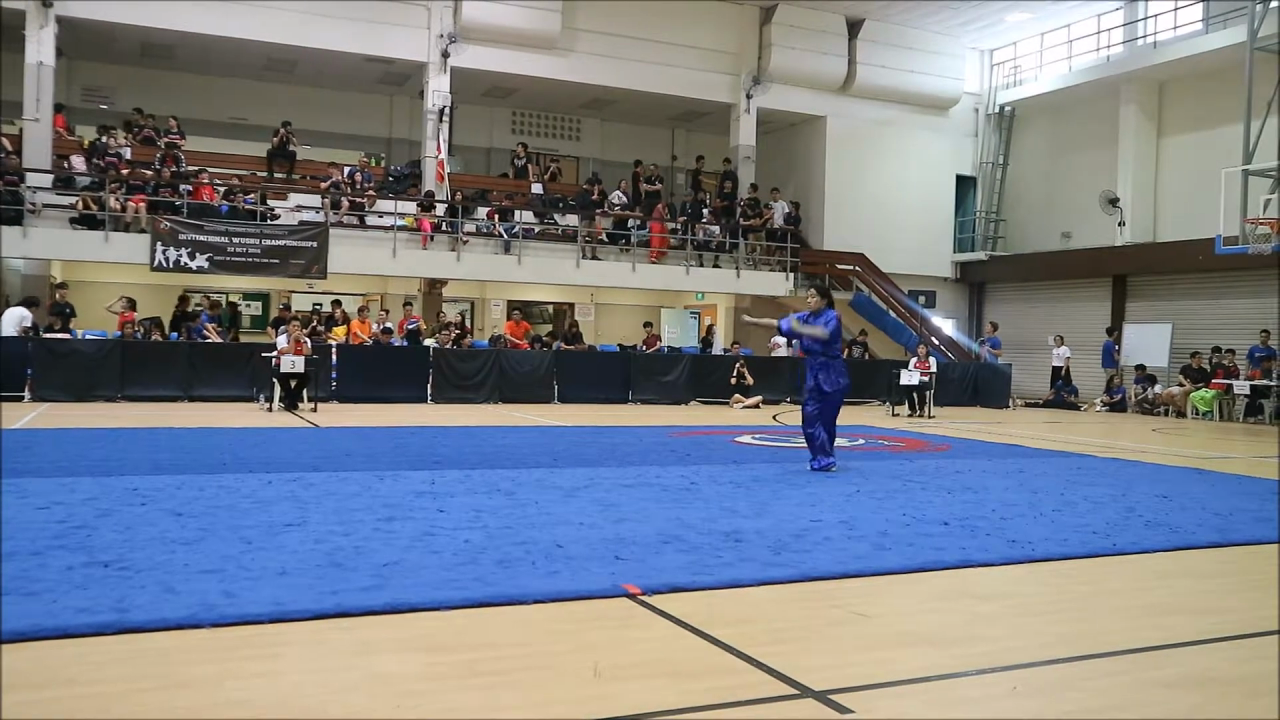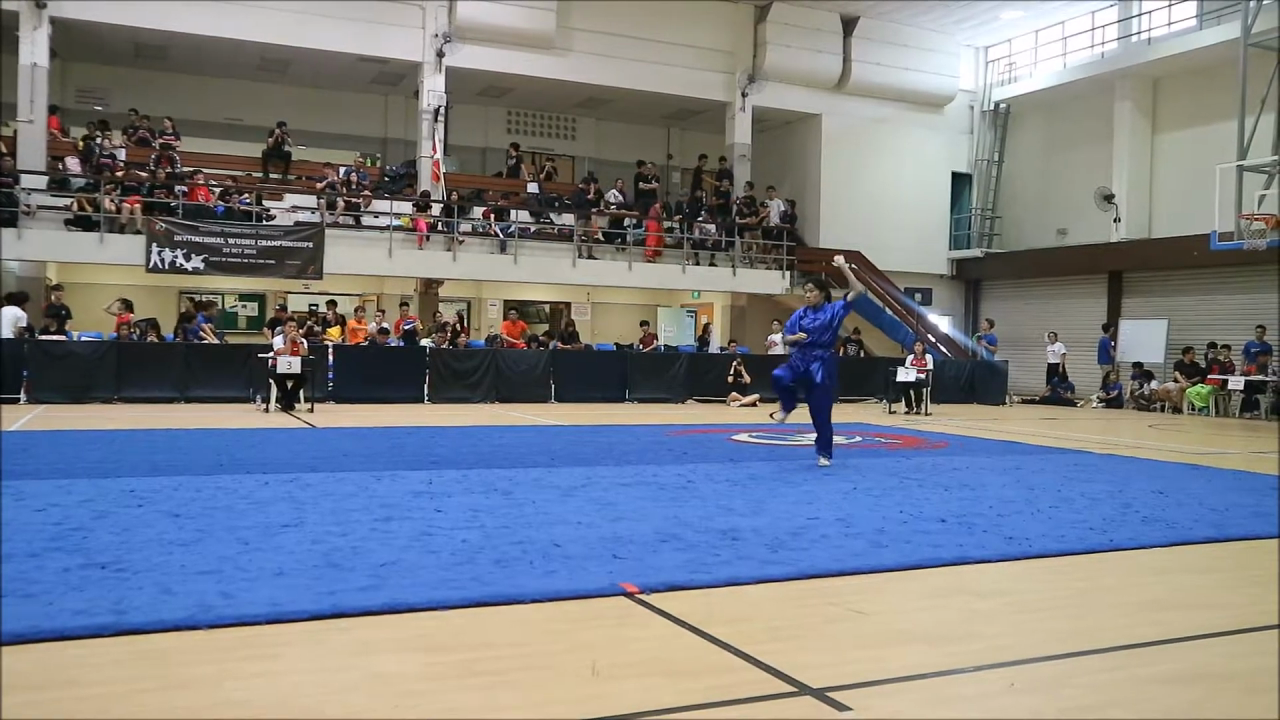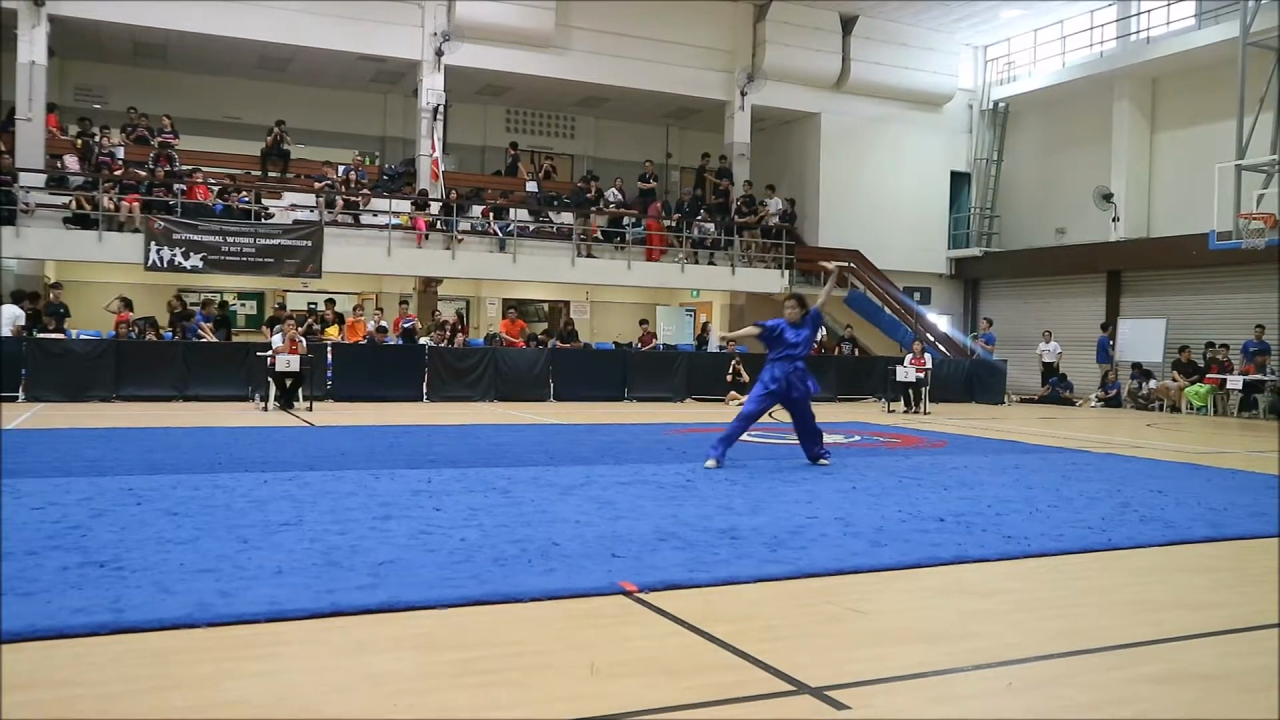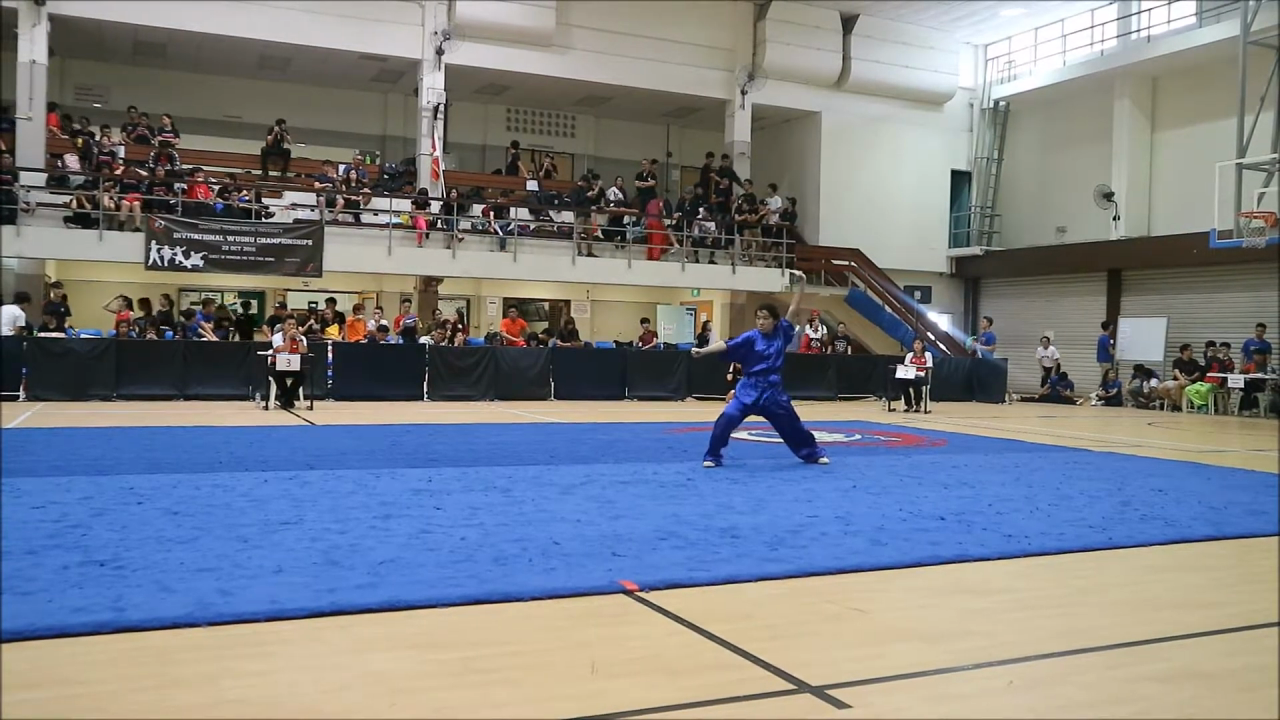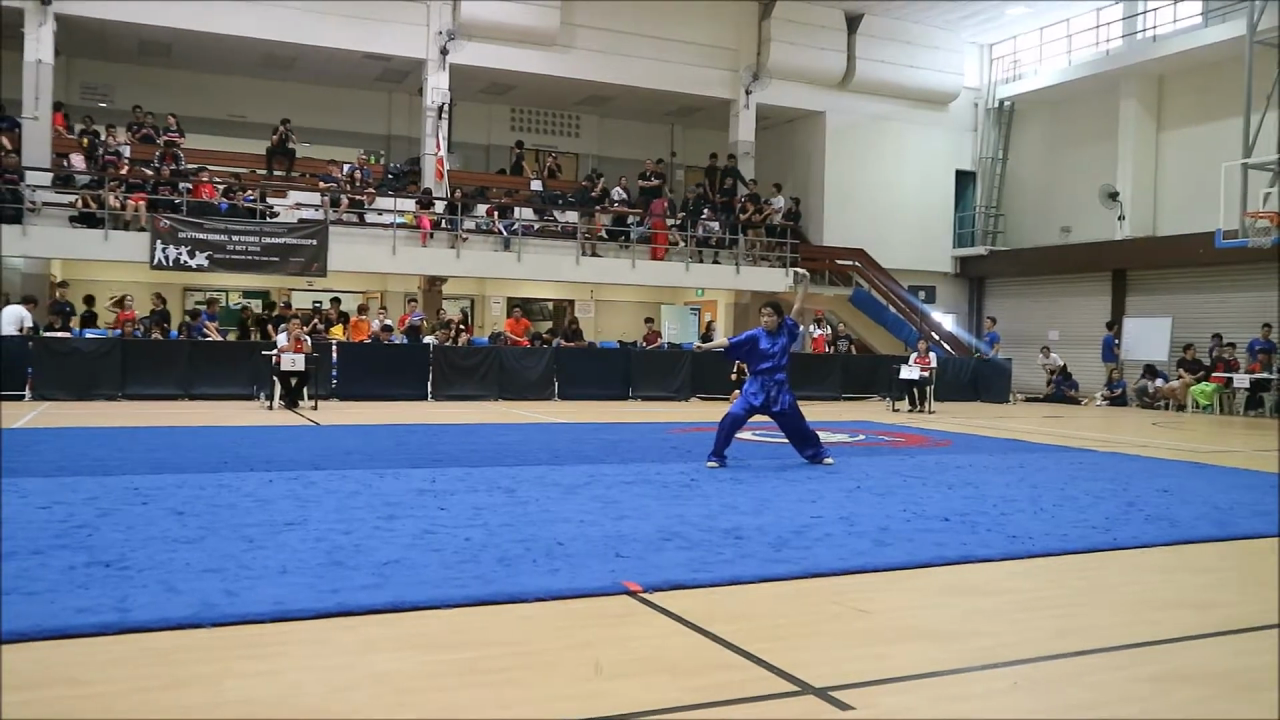
dt=0.4s
person 1, frame 1
left shoulder: (831, 317)
right shoulder: (804, 318)
left elbow: (823, 334)
right elbow: (777, 324)
left wrist: (799, 329)
right wrist: (752, 321)
left hip: (832, 373)
right hip: (814, 372)
left knee: (827, 418)
right knee: (811, 419)
left ankle: (823, 459)
right ankle: (823, 459)
person 1, frame 2
left shoulder: (834, 310)
right shoulder: (800, 314)
left elbow: (857, 290)
right elbow: (786, 337)
left wrist: (843, 266)
right wrist: (795, 337)
left hip: (822, 363)
right hip: (800, 359)
left knee: (821, 412)
right knee: (779, 377)
left ankle: (824, 453)
right ankle: (787, 407)
person 1, frame 3
left shoulder: (810, 323)
right shoulder: (779, 325)
left elbow: (822, 299)
right elbow: (758, 329)
left wrist: (833, 275)
right wrist: (732, 336)
left hip: (797, 379)
right hip: (773, 376)
left knee: (806, 421)
right knee: (749, 412)
left ankle: (818, 454)
right ankle: (717, 453)
person 1, frame 4
left shoulder: (782, 333)
right shoulder: (750, 338)
left elbow: (794, 309)
right elbow: (727, 345)
left wrist: (801, 284)
right wrist: (703, 351)
left hip: (773, 390)
right hip: (749, 389)
left knee: (792, 425)
right knee: (728, 418)
left ankle: (814, 453)
right ankle: (712, 456)
person 1, frame 5
left shoulder: (786, 332)
right shoulder: (754, 336)
left elbow: (798, 307)
right elbow: (729, 342)
left wrist: (804, 282)
right wrist: (705, 346)
left hip: (779, 388)
right hip: (756, 388)
left knee: (797, 425)
right knee: (733, 417)
left ankle: (819, 454)
right ankle: (716, 457)
